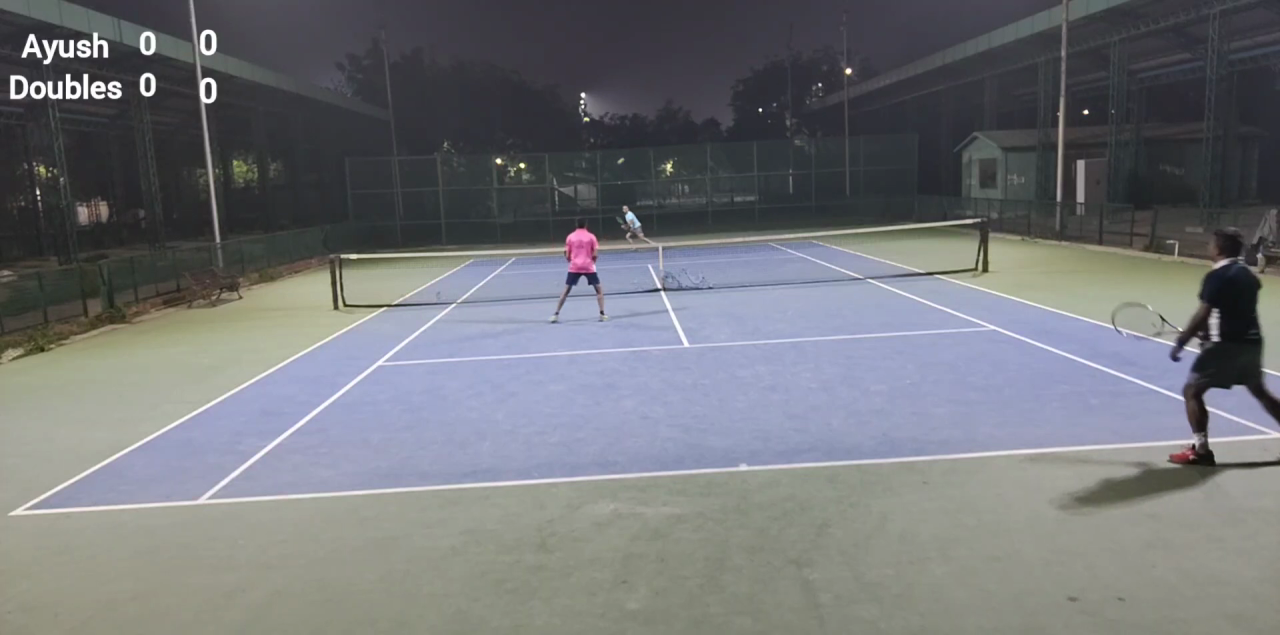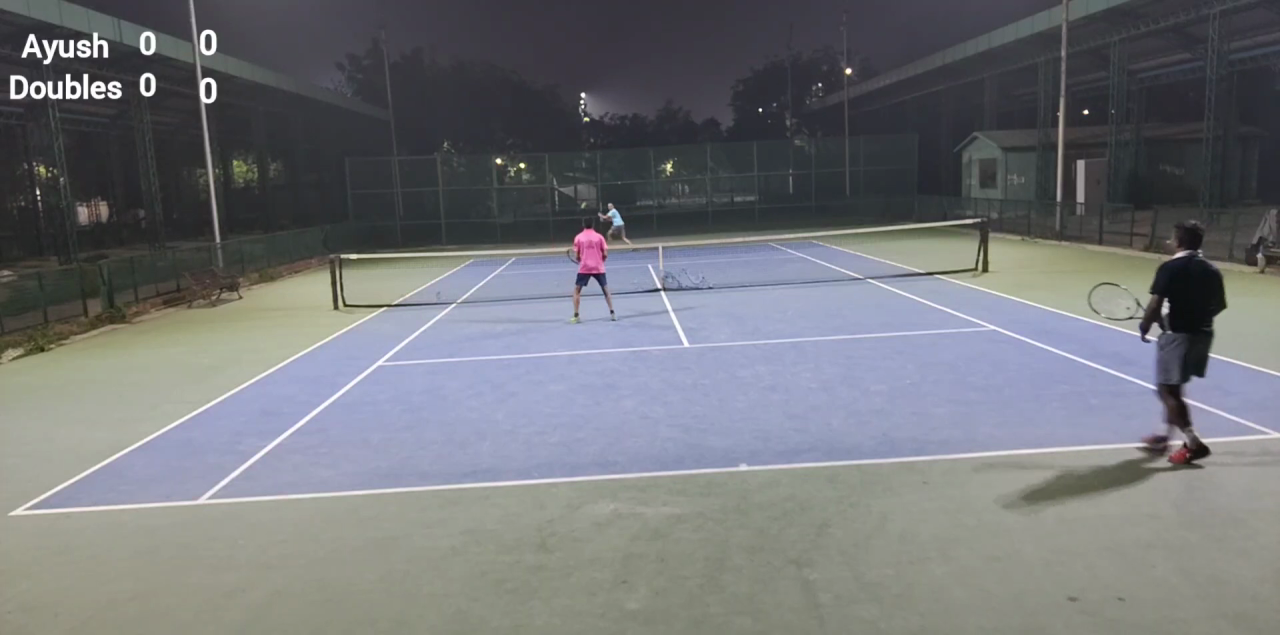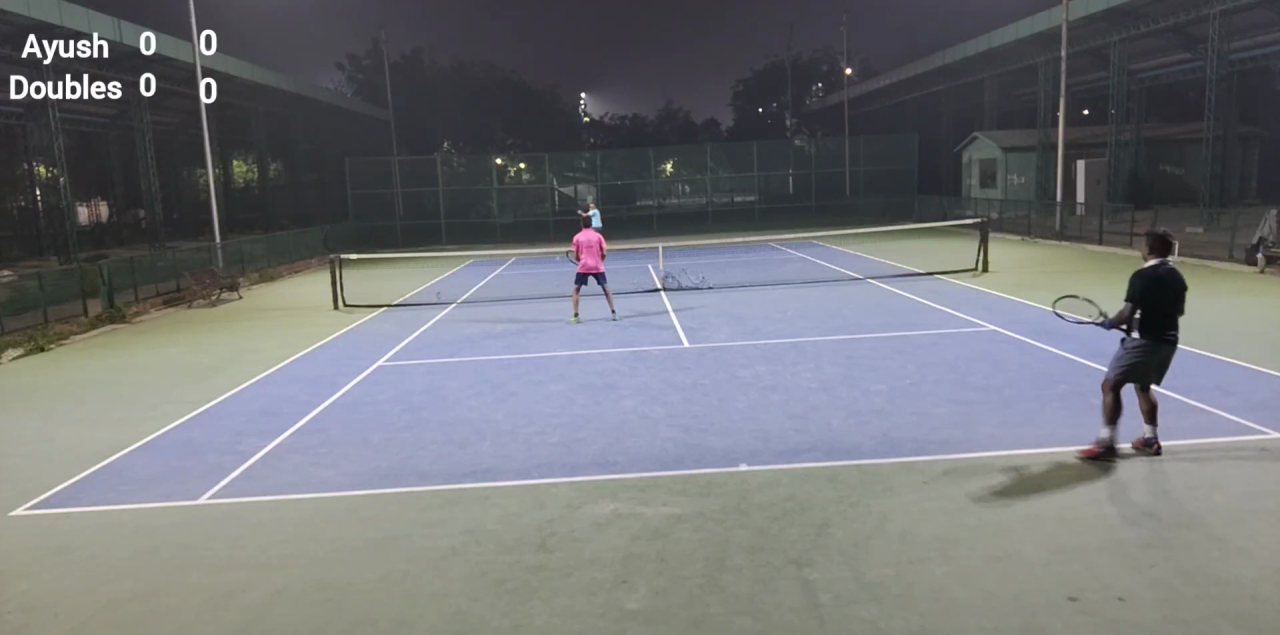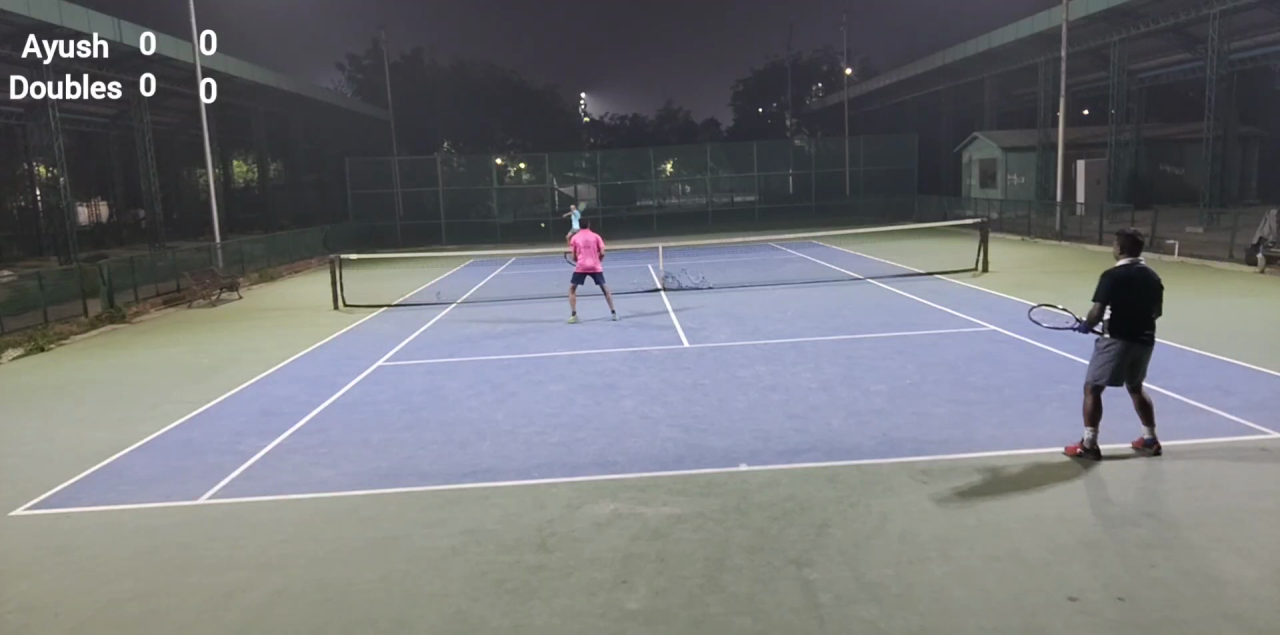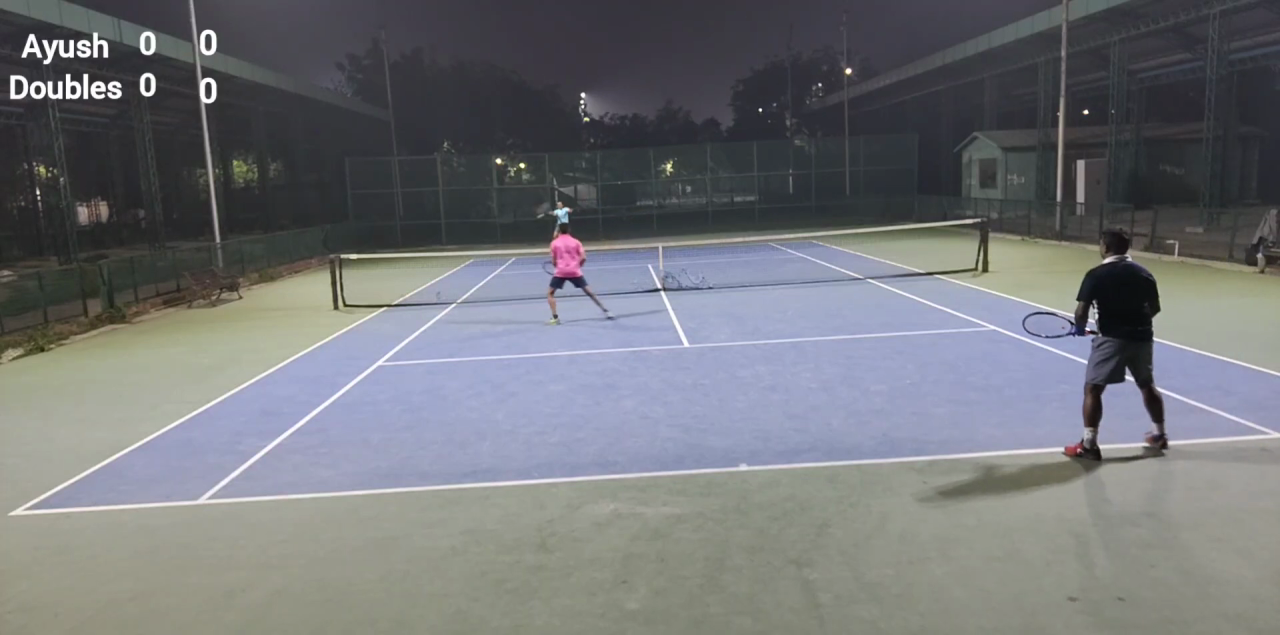
dt=0.3s
person 1, frame 1
left shoulder: (1217, 277)
right shoulder: (1249, 276)
left elbow: (1202, 315)
left wrist: (1180, 342)
left hip: (1226, 345)
right hip: (1252, 342)
left knee: (1192, 392)
right knee: (1260, 391)
left ankle: (1201, 449)
person 1, frame 2
left shoulder: (1170, 269)
right shoulder: (1211, 270)
left elbow: (1154, 306)
right elbow: (1220, 305)
left wrist: (1144, 327)
left hip: (1178, 335)
right hip: (1203, 335)
left knee: (1168, 391)
right knee: (1173, 385)
left ankle: (1193, 444)
right ankle: (1164, 437)
person 1, frame 3
left shoulder: (1143, 276)
right shoulder: (1178, 278)
left elbow: (1127, 313)
right elbow: (1179, 311)
left wrist: (1110, 323)
left hip: (1144, 341)
right hip: (1167, 341)
left knee: (1110, 386)
right knee: (1143, 386)
left ankle: (1105, 445)
right ankle: (1150, 439)
person 1, frame 4
left shoulder: (1112, 276)
right shoulder: (1153, 277)
left elbow: (1097, 313)
right elbow: (1157, 312)
left wrist: (1086, 325)
left hip: (1117, 341)
right hip: (1145, 341)
left knee: (1092, 390)
right knee: (1136, 388)
left ankle: (1089, 445)
right ankle: (1150, 439)
person 1, frame 5
left shoulder: (1097, 275)
right shoulder: (1144, 274)
left elbow: (1081, 312)
right elbow: (1155, 308)
left wrist: (1080, 327)
left hip: (1111, 339)
right hip: (1142, 338)
left knee: (1092, 389)
right knee: (1147, 385)
left ankle: (1089, 445)
right ankle: (1159, 435)
